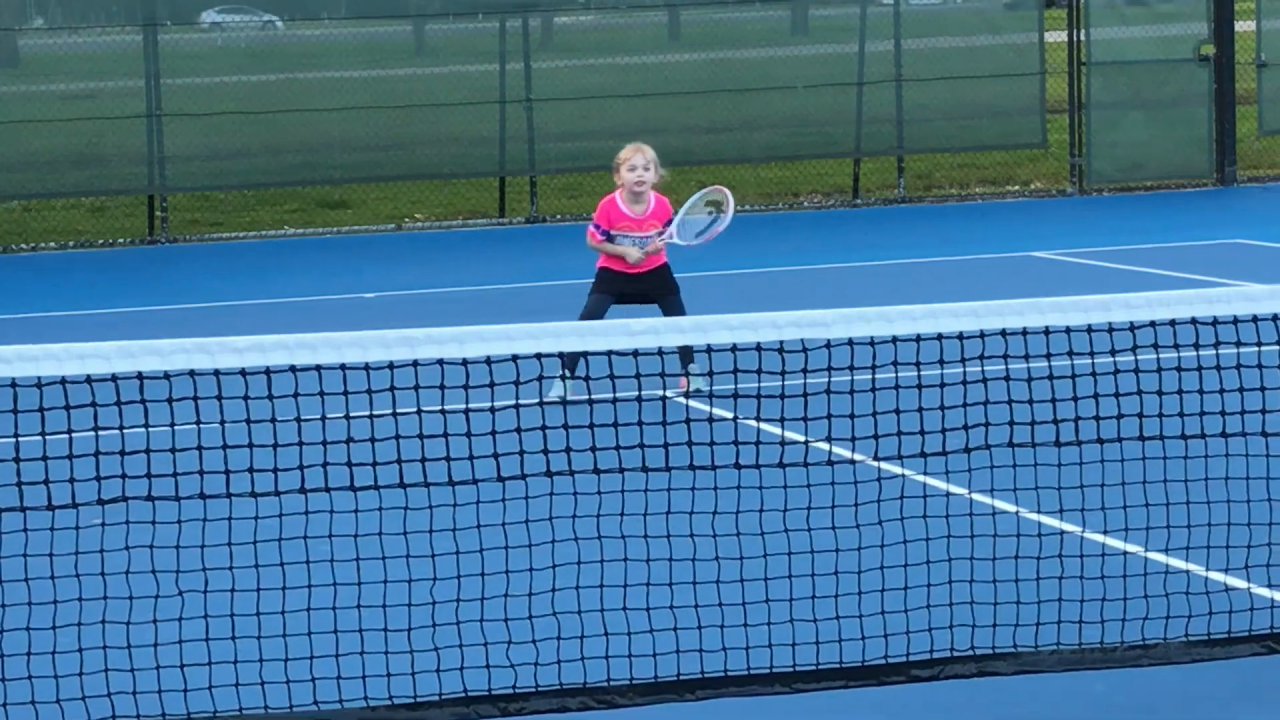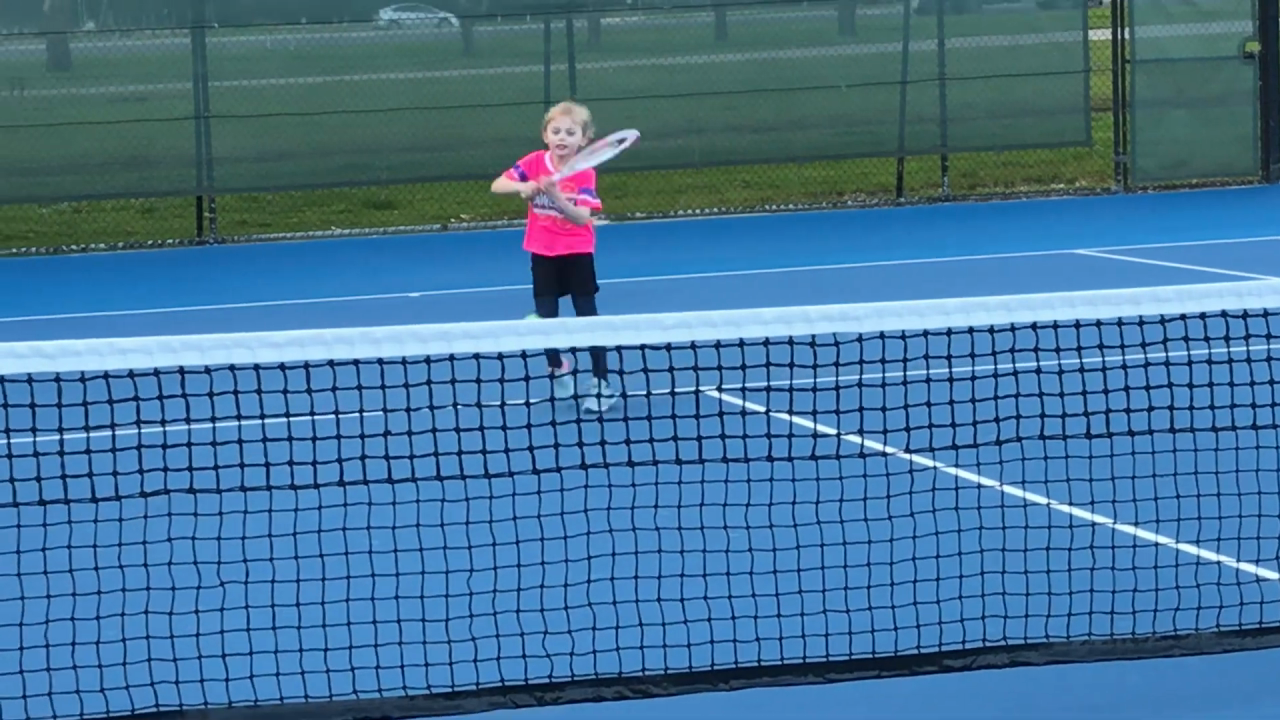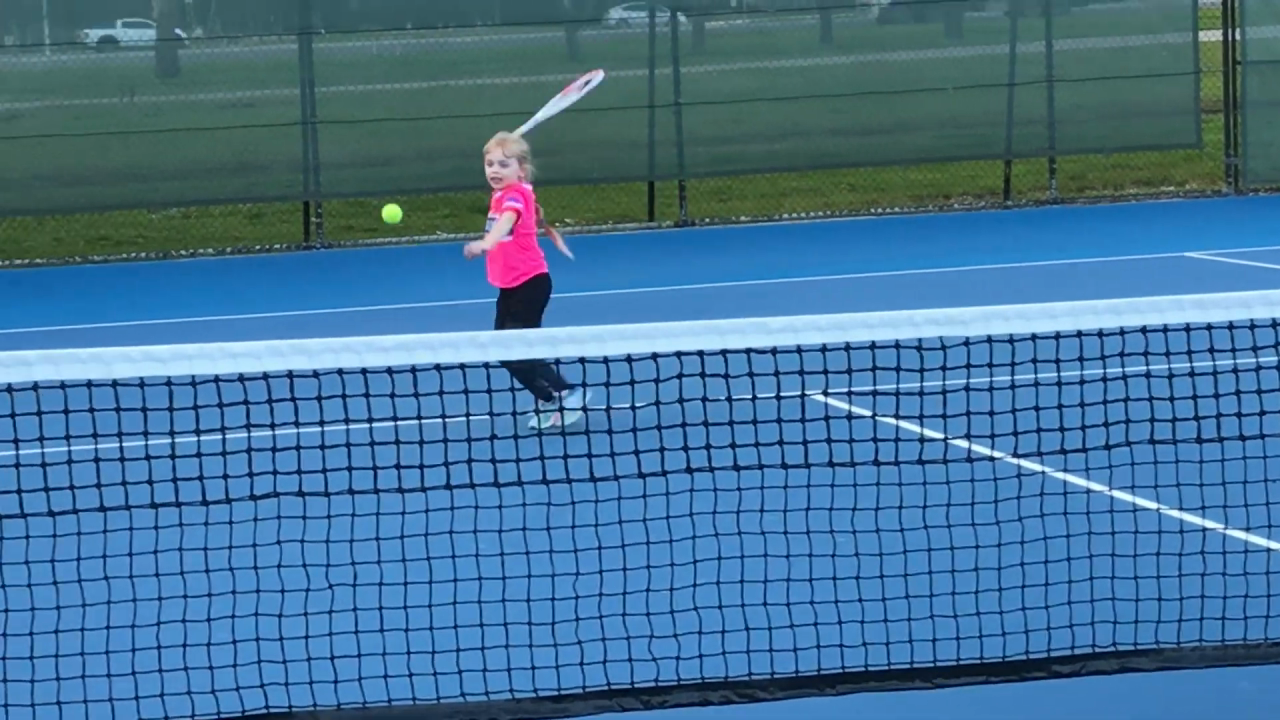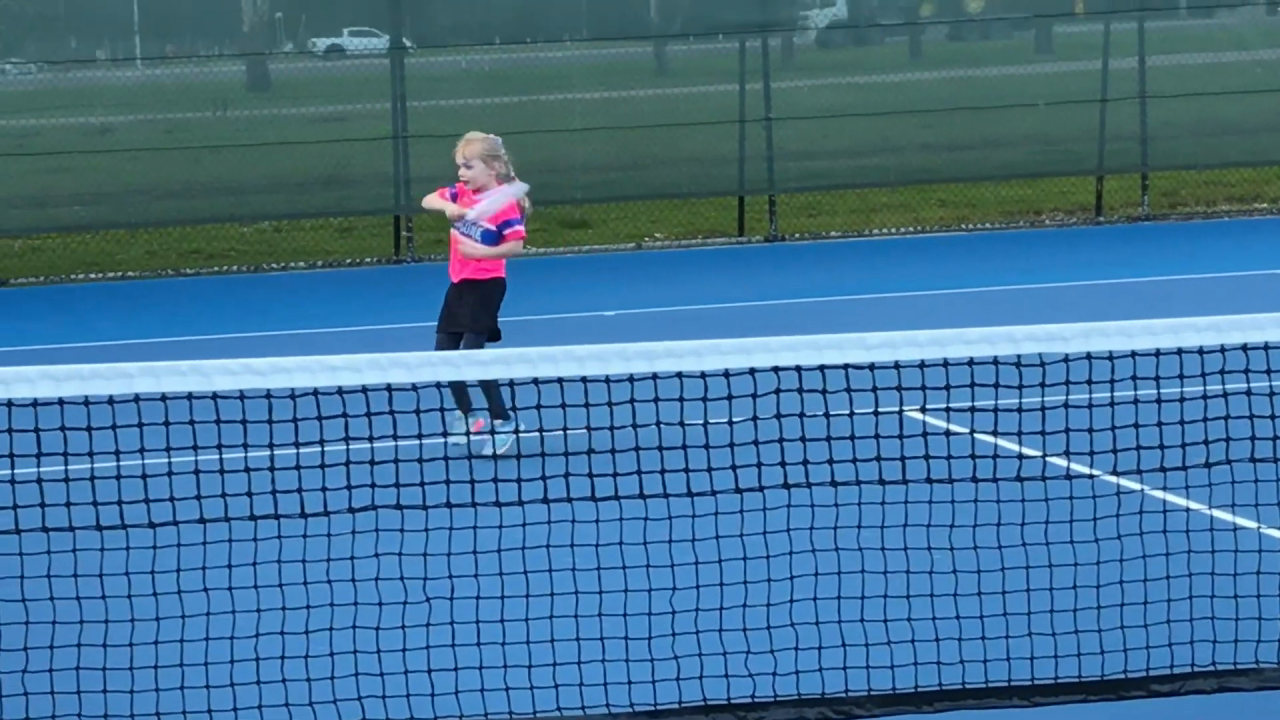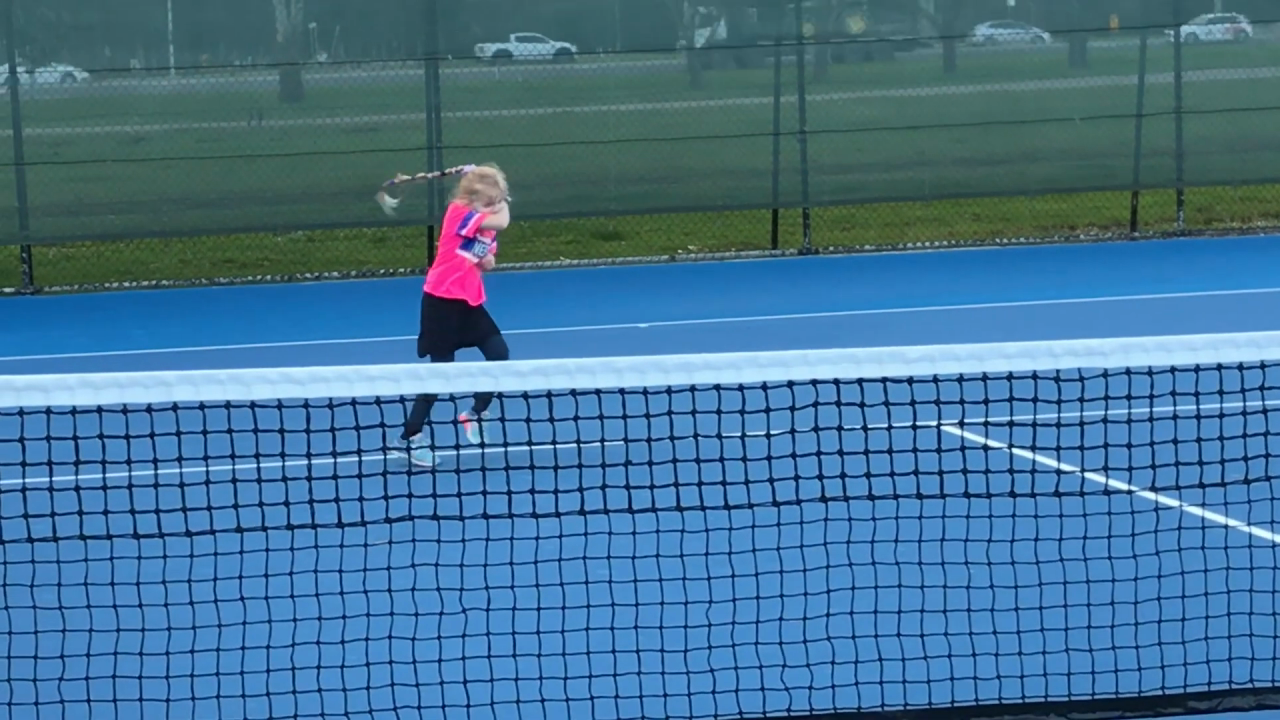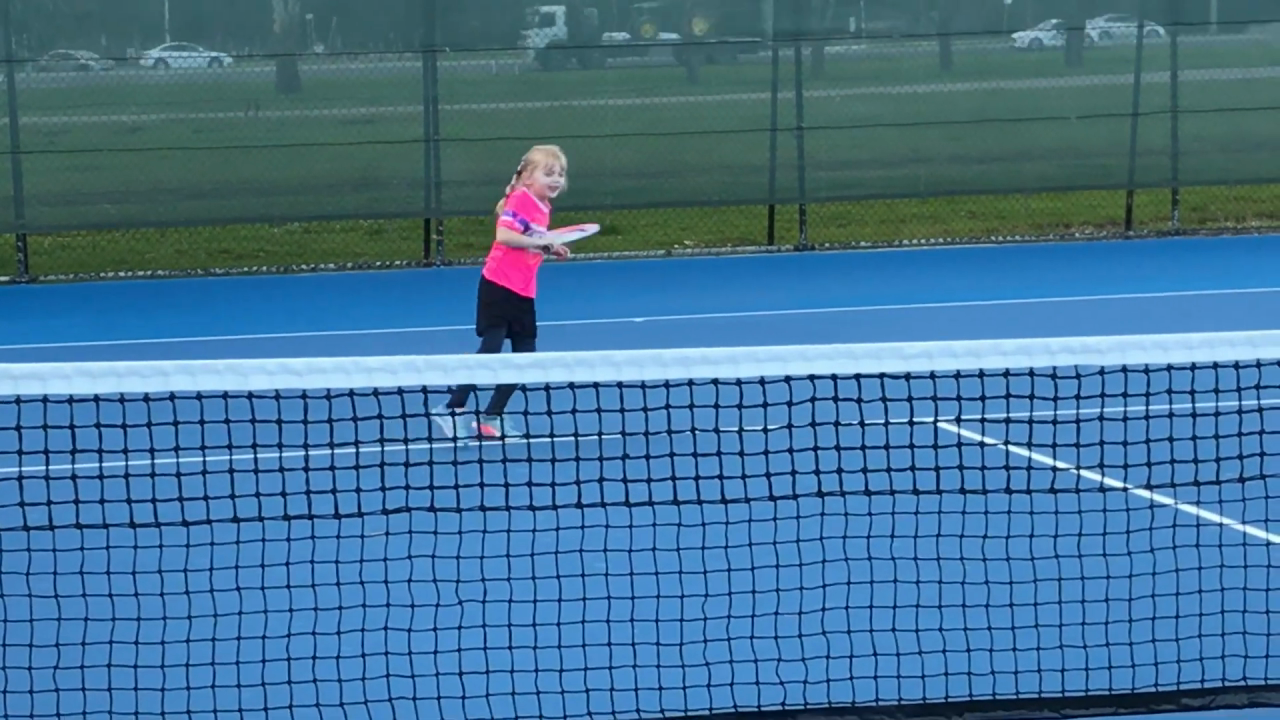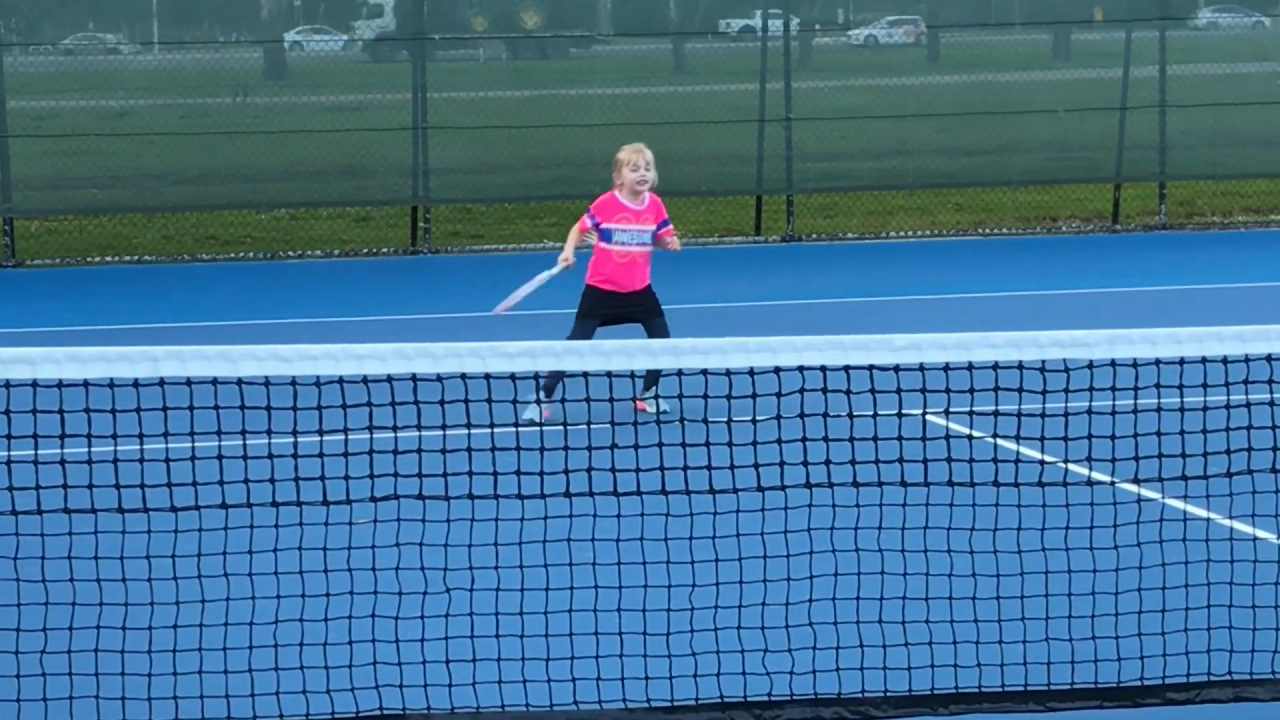
dt=0.4s
person 1, frame 1
left shoulder: (663, 205)
right shoulder: (609, 206)
right elbow: (594, 241)
left wrist: (660, 246)
right wrist: (624, 251)
left hip: (654, 270)
right hip: (613, 270)
left knee: (678, 319)
right knee: (589, 318)
left ankle: (690, 369)
right ankle: (566, 377)
person 1, frame 2
left shoulder: (585, 173)
right shoulder: (534, 162)
left elbow: (585, 215)
right elbow: (497, 186)
left wrist: (566, 204)
right wrist: (522, 188)
left hip: (577, 254)
right hip: (544, 254)
left knee: (587, 317)
right knee: (545, 319)
left ankle: (602, 384)
right ankle: (559, 367)
person 1, frame 3
left shoulder: (517, 193)
right shoulder: (506, 192)
left elbow: (508, 219)
left wrist: (484, 244)
left hip: (530, 283)
right hip: (511, 284)
left ankle: (566, 392)
right ankle: (551, 404)
person 1, frame 4
left shoulder: (506, 203)
right shoulder: (461, 191)
left elbow: (516, 244)
right elbow: (429, 201)
left wrist: (480, 250)
right wrist: (445, 205)
left hip: (487, 285)
right hip: (460, 283)
left knee: (471, 352)
right knee: (443, 350)
left ankle: (502, 422)
right ankle: (465, 414)
person 1, frame 5
left shoulder: (485, 225)
right shoulder: (458, 211)
right elbow: (502, 221)
left wrist: (488, 260)
right wrist: (499, 207)
left hip: (470, 303)
right hip: (441, 301)
left knee: (500, 356)
left ankle: (475, 413)
right ankle: (411, 437)
person 1, frame 6
left shoulder: (543, 207)
right shoulder: (521, 200)
right elbow: (506, 237)
left wrist: (551, 251)
right wrist: (546, 242)
left hip: (524, 291)
right hip: (498, 287)
left knee: (525, 353)
right knee: (490, 350)
left ankle: (491, 418)
right ankle: (453, 408)
person 1, frame 7
left shoulder: (655, 205)
right shoulder: (606, 203)
left elbow: (666, 236)
right elbow: (580, 228)
left wrist: (672, 243)
right wrist: (567, 252)
left hip: (637, 286)
right hip: (601, 285)
left knee: (661, 338)
right knee: (575, 342)
left ankle: (648, 393)
right ankle: (541, 399)
